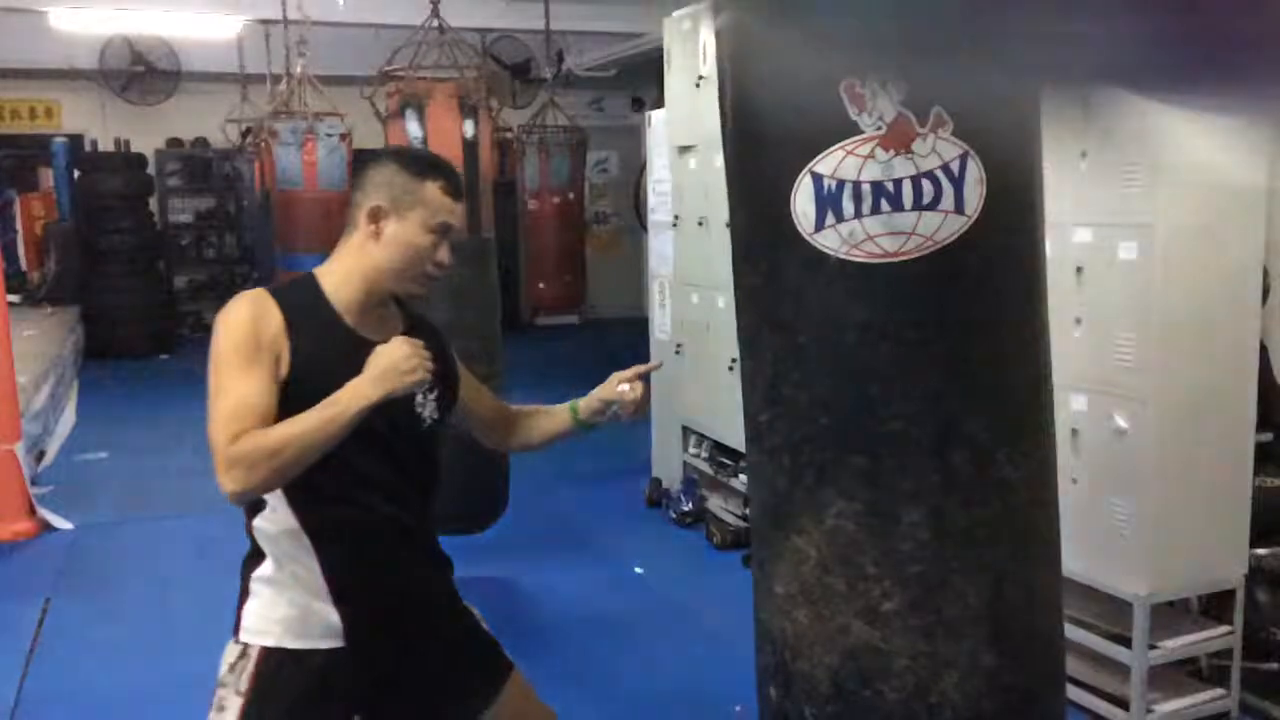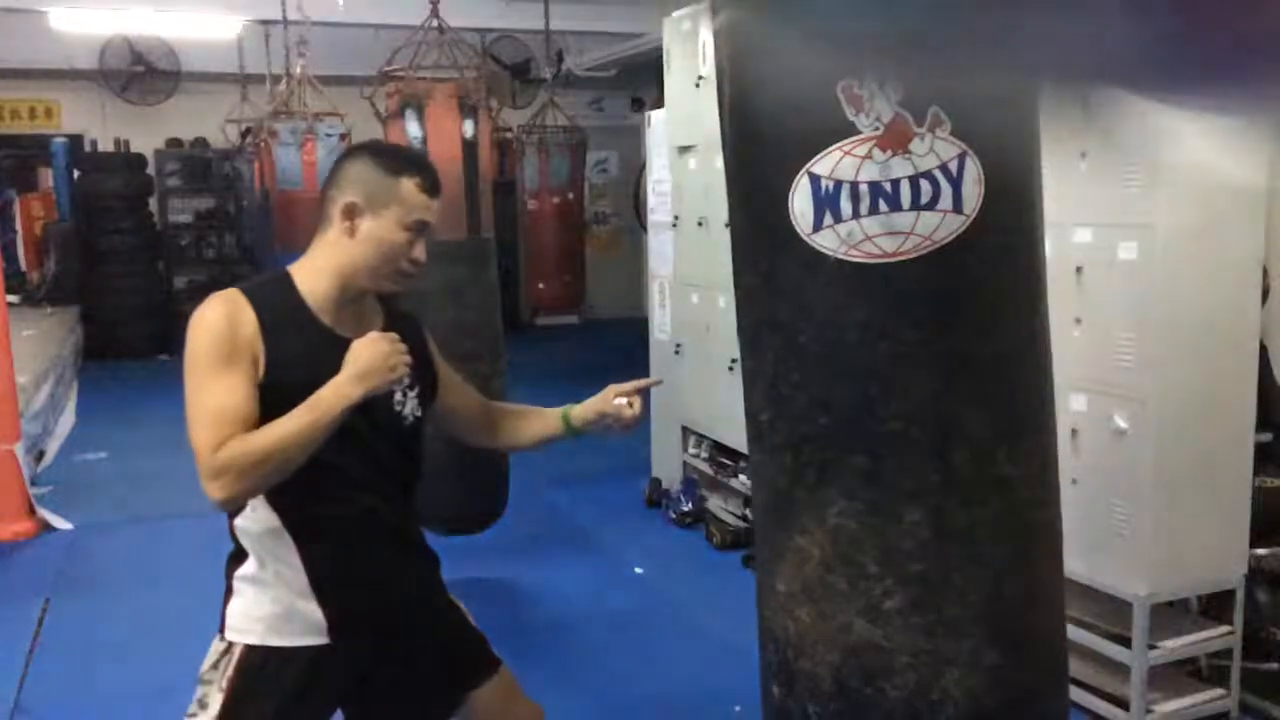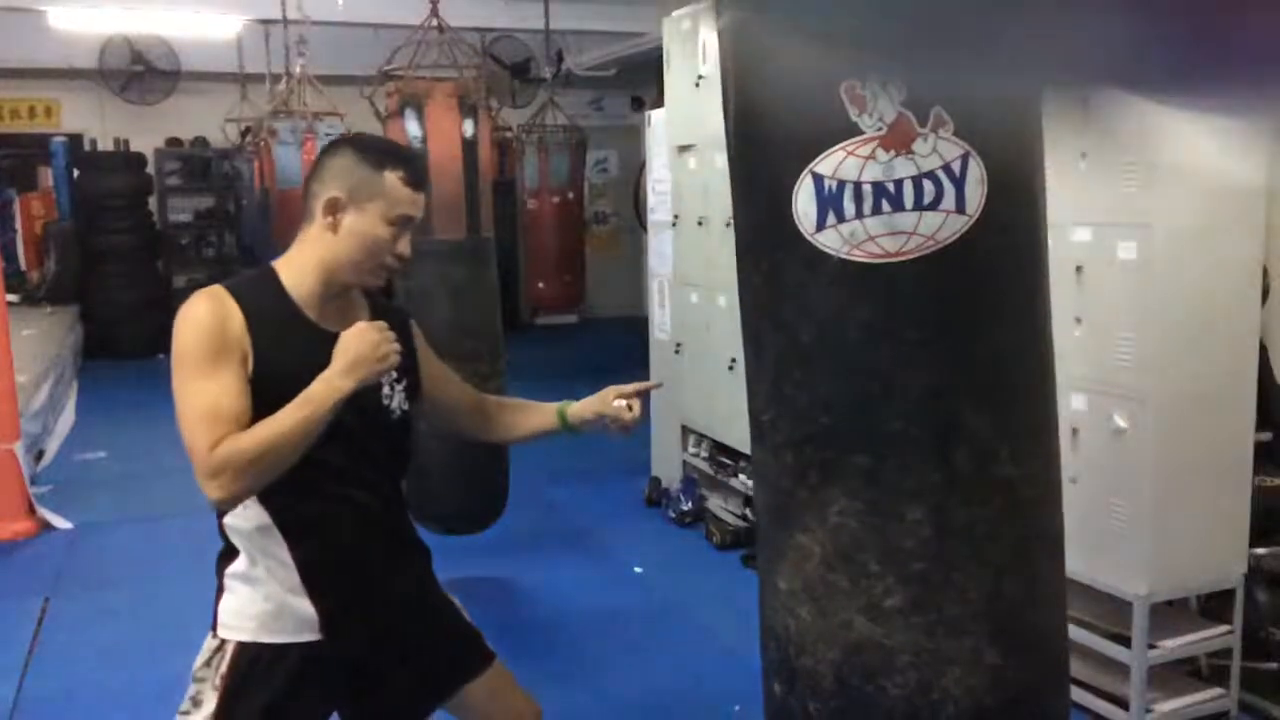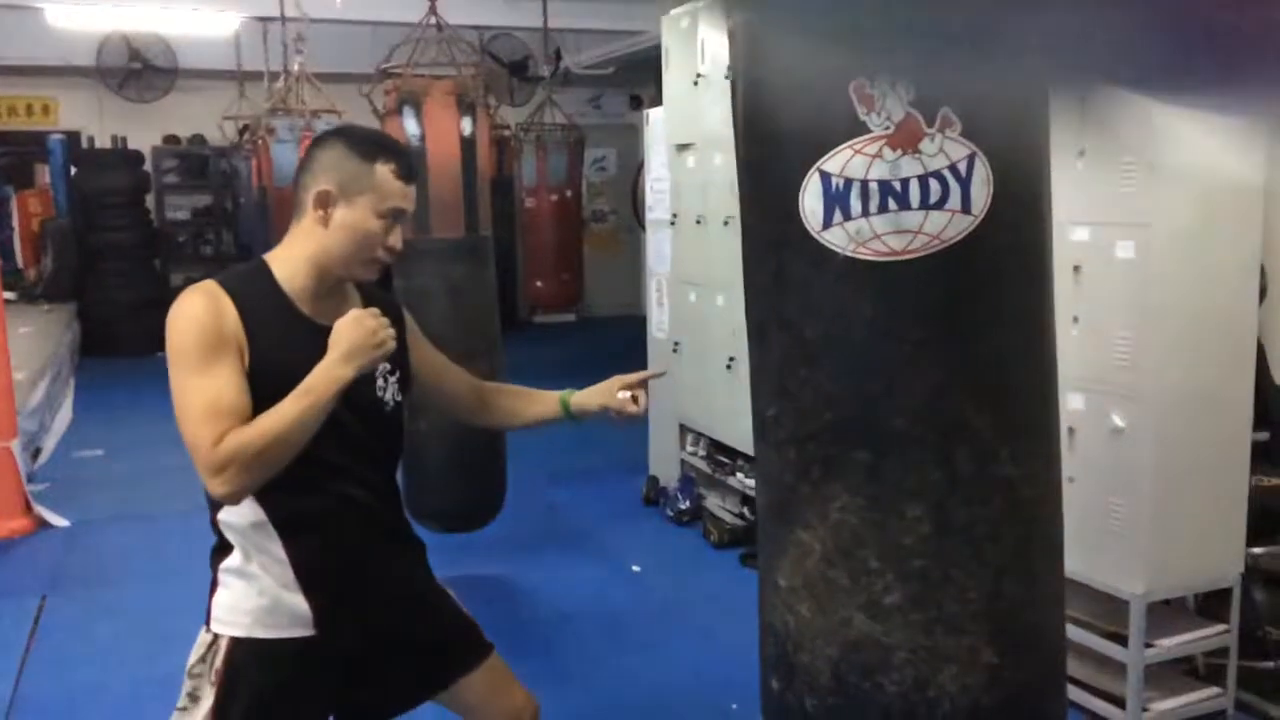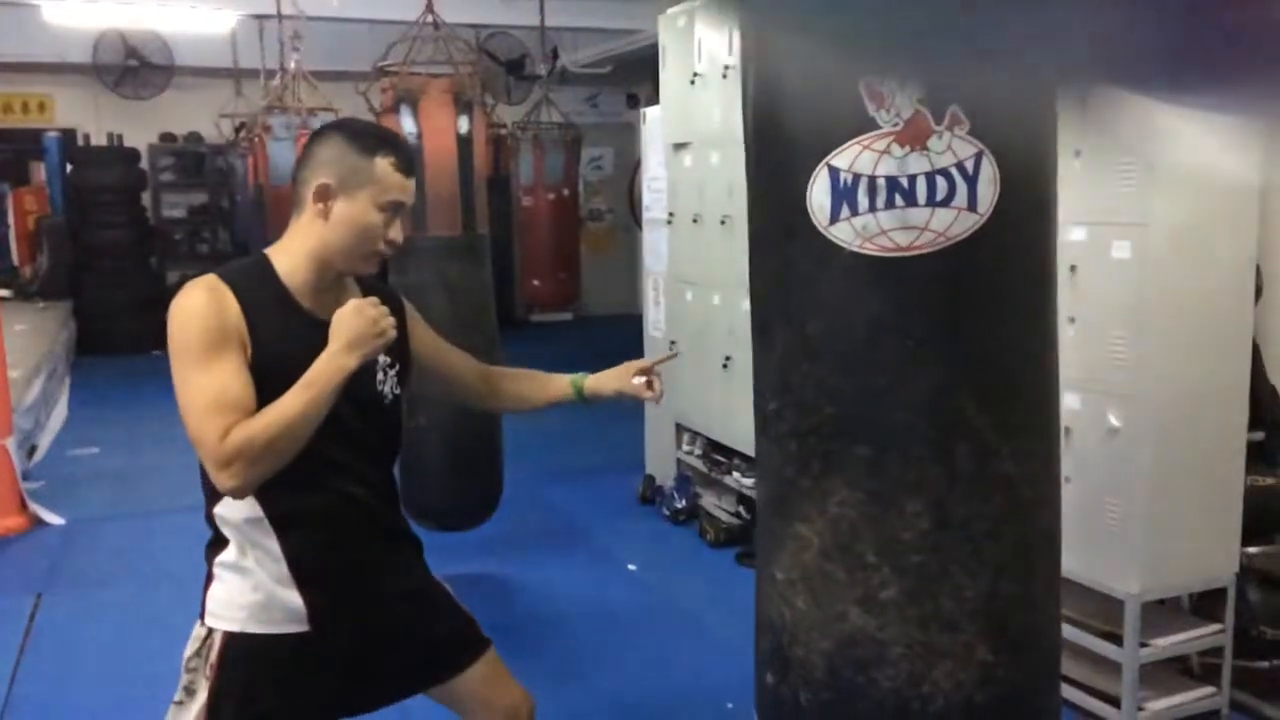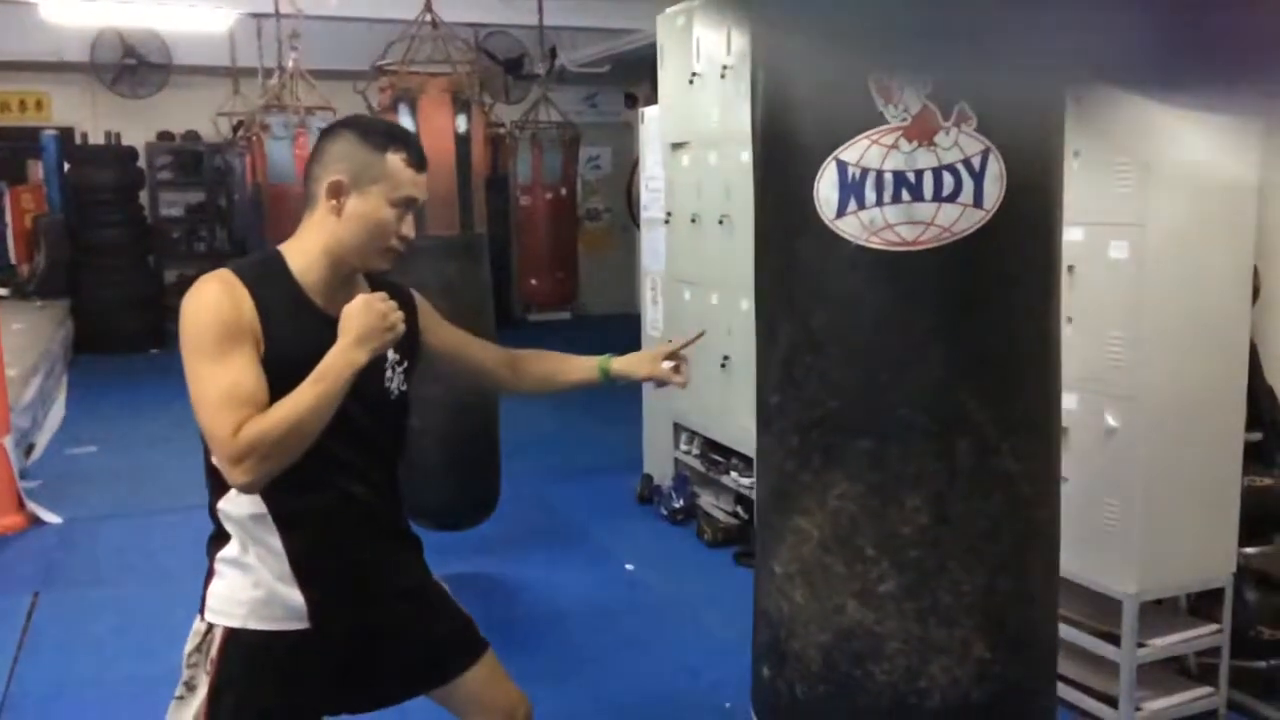
dt=0.2s
person 1, frame 1
left shoulder: (422, 340)
right shoulder: (260, 317)
left elbow: (502, 428)
right elbow: (238, 473)
left wrist: (587, 409)
right wrist: (367, 387)
left hip: (417, 600)
right hip: (300, 623)
person 1, frame 2
left shoulder: (404, 335)
right shoulder: (234, 318)
left elbow: (487, 424)
right elbow: (223, 479)
left wrist: (580, 415)
right wrist: (348, 387)
left hip: (403, 596)
right hip: (285, 620)
person 1, frame 3
left shoulder: (392, 326)
right shoulder: (219, 316)
left elbow: (477, 414)
right elbow: (221, 478)
left wrist: (577, 412)
right wrist: (341, 378)
left hip: (396, 588)
right hip: (278, 616)
person 1, frame 4
left shoulder: (384, 316)
right shoulder: (212, 311)
left elbow: (476, 400)
right elbow: (225, 473)
left wrist: (580, 401)
right wrist: (338, 365)
left hip: (390, 580)
right hip: (273, 611)
person 1, frame 5
left shoulder: (385, 308)
right shoulder: (213, 305)
left elbow: (483, 383)
right elbow: (232, 467)
left wrist: (592, 384)
right wrist: (340, 356)
left hip: (387, 575)
right hip: (268, 608)
person 1, frame 6
left shoulder: (397, 305)
right shoulder: (225, 299)
left elbow: (505, 367)
right elbow: (245, 462)
left wrist: (618, 366)
right wrist: (350, 351)
left hip: (386, 575)
right hip: (269, 604)
